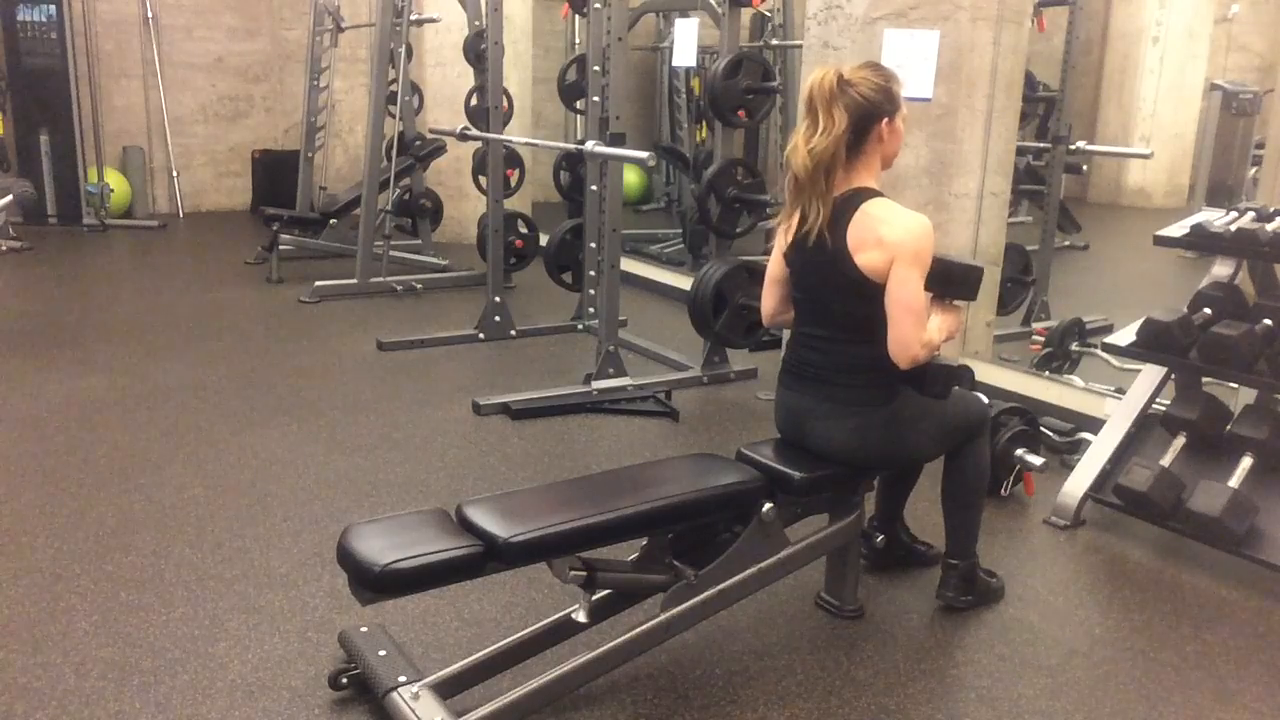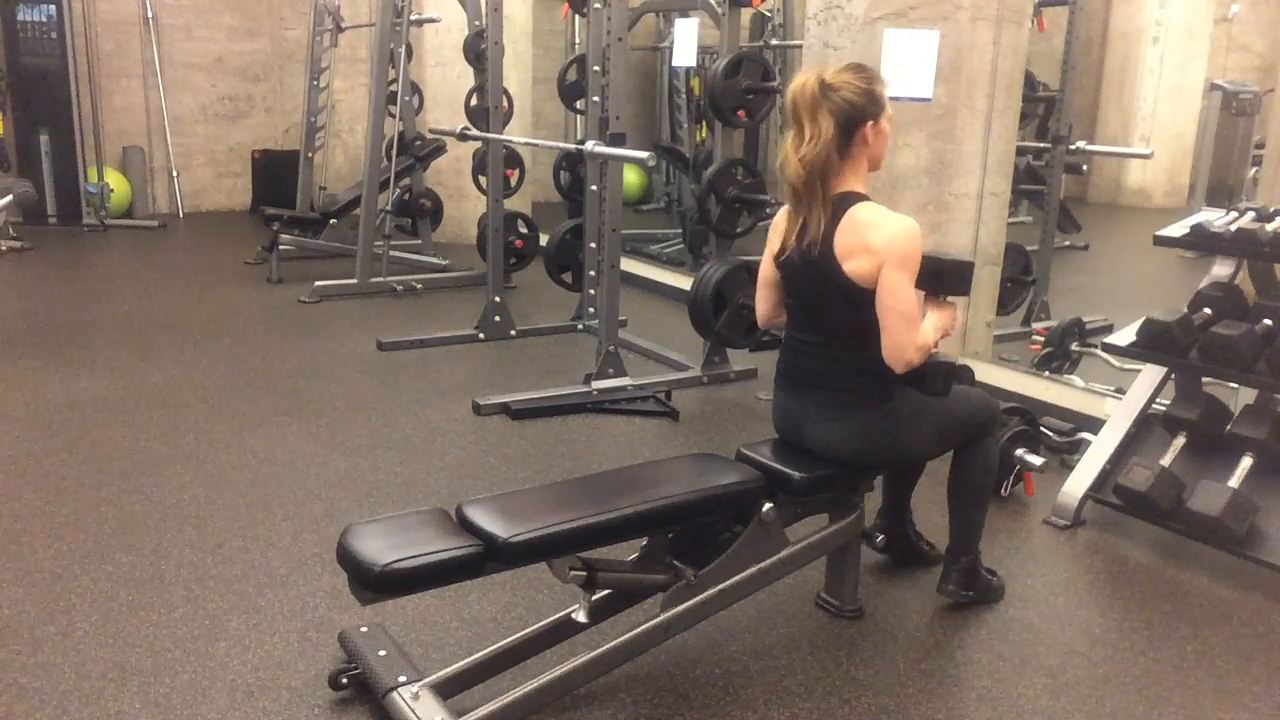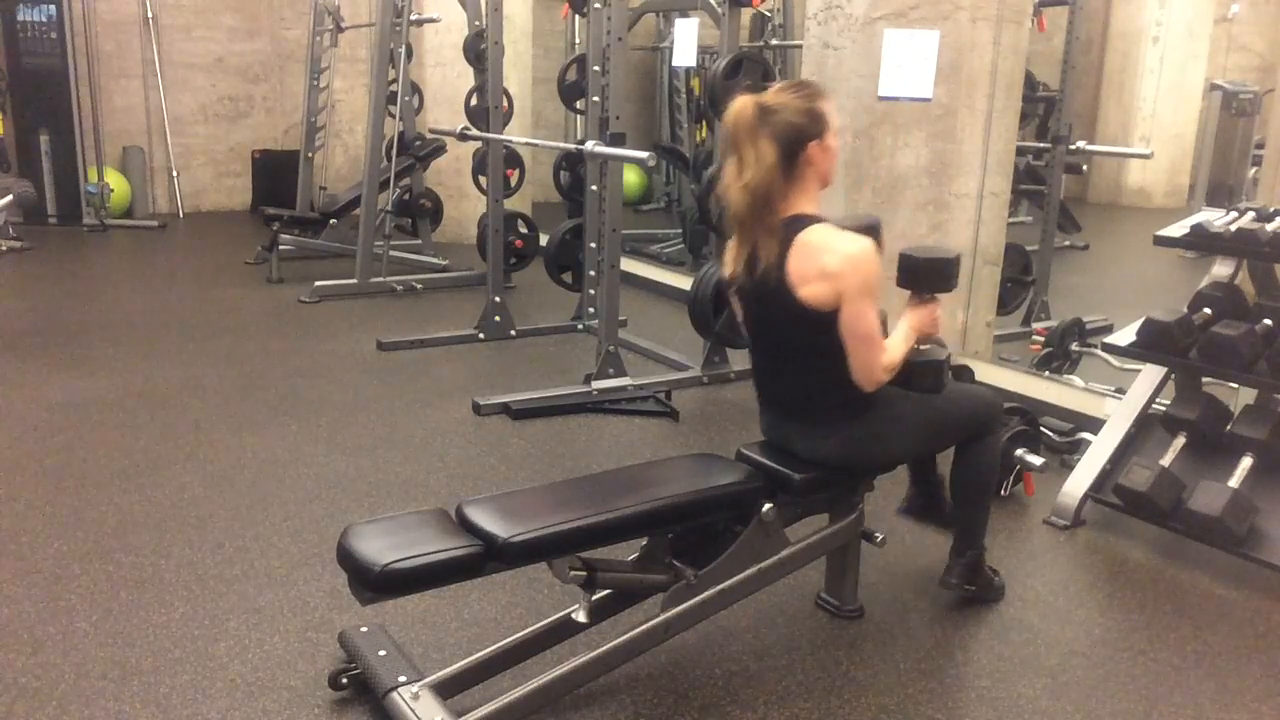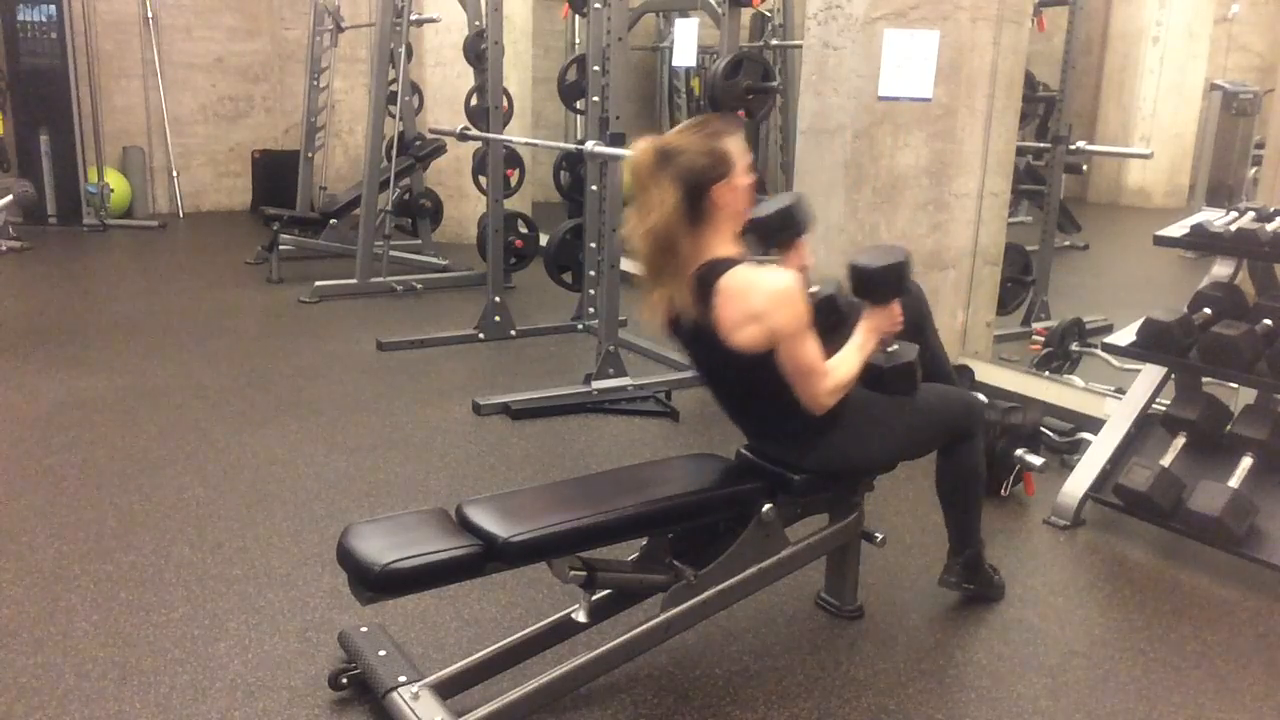
dt=0.3s
person 1, frame 1
left shoulder: (800, 211)
right shoulder: (903, 228)
left elbow: (773, 313)
right elbow: (906, 352)
right wrist: (944, 322)
left hip: (795, 410)
right hip: (857, 426)
left knee: (920, 405)
right knee: (971, 415)
left ankle: (886, 534)
right ankle: (961, 573)
person 1, frame 2
left shoulder: (788, 217)
right shoulder: (889, 231)
right elbow: (902, 356)
right wrist: (937, 321)
left hip: (792, 412)
right hip: (853, 427)
left knee: (923, 395)
right knee: (981, 413)
left ankle: (896, 524)
right ankle: (963, 568)
person 1, frame 3
left shoulder: (742, 237)
right shoulder: (845, 251)
right elbow: (871, 374)
right wrist: (913, 324)
left hip: (779, 421)
right hip: (840, 435)
right knee: (983, 408)
left ankle: (926, 493)
right ankle: (968, 565)
person 1, frame 4
left shoulder: (671, 275)
right shoulder: (768, 289)
right elbow: (823, 394)
left wrist: (788, 275)
right wrist: (872, 330)
left hip: (769, 423)
right hip: (817, 438)
left knee: (906, 295)
right knee: (966, 413)
left ankle: (948, 389)
right ankle: (965, 561)
